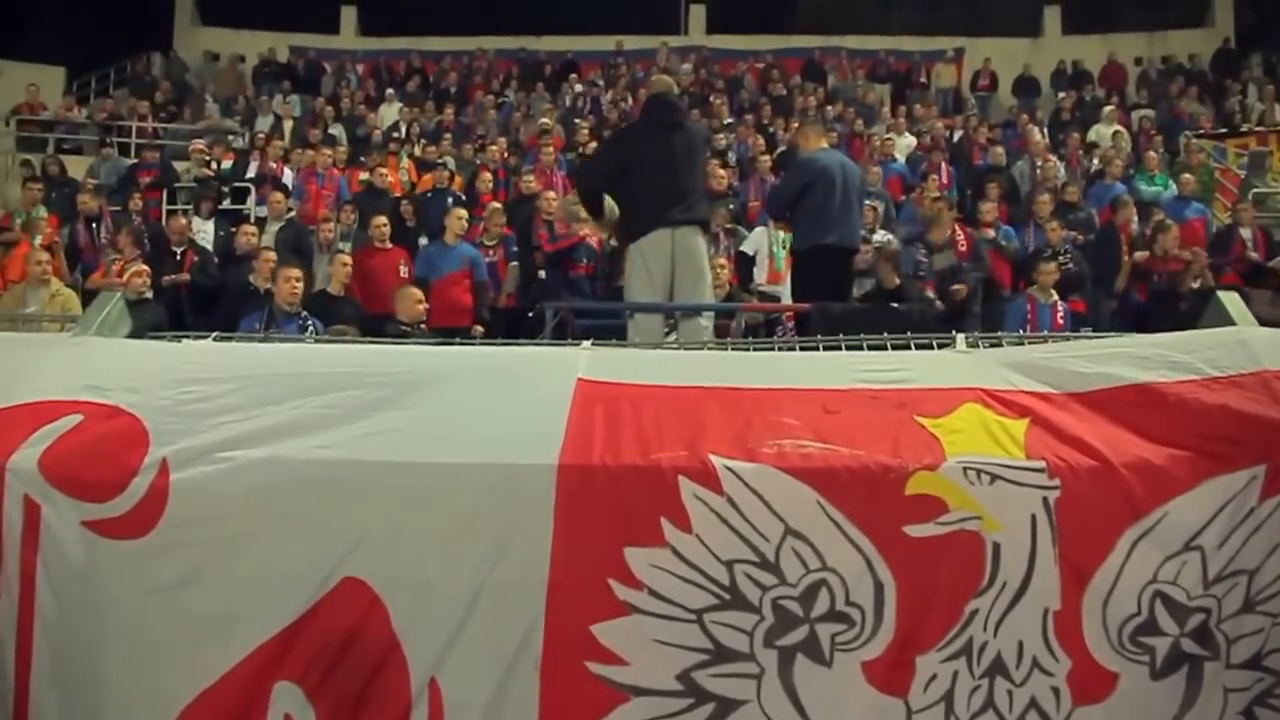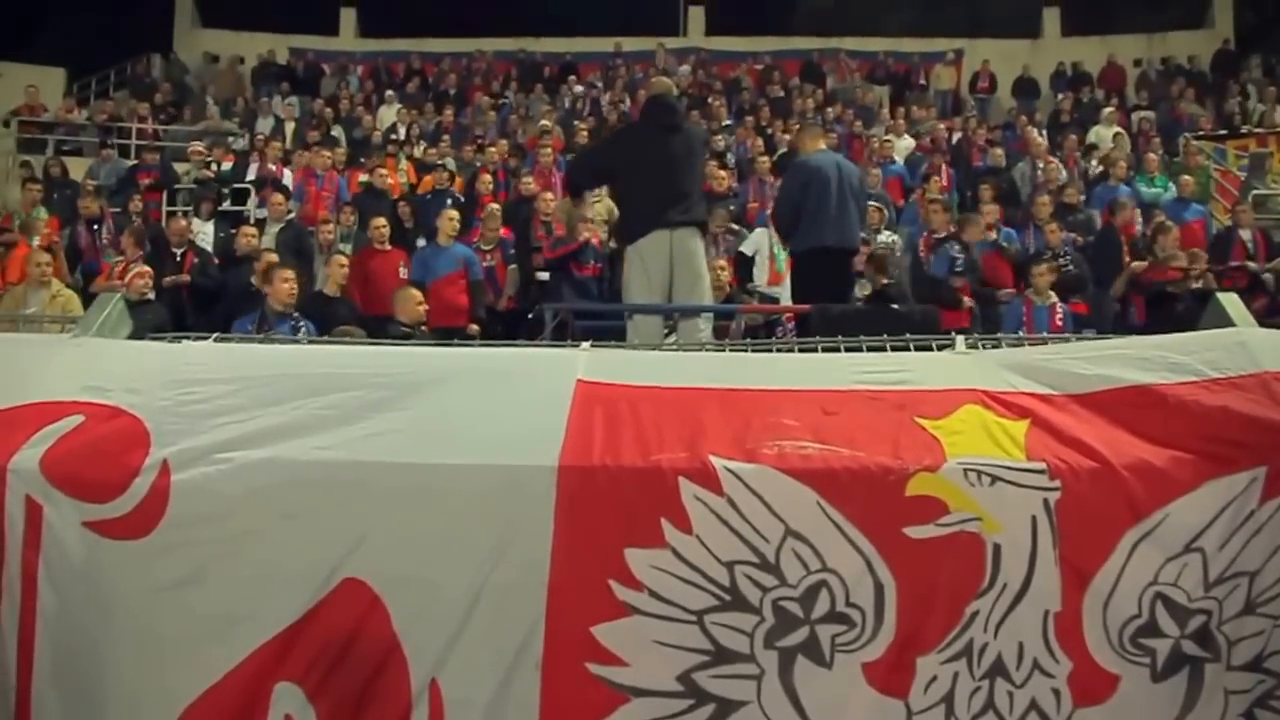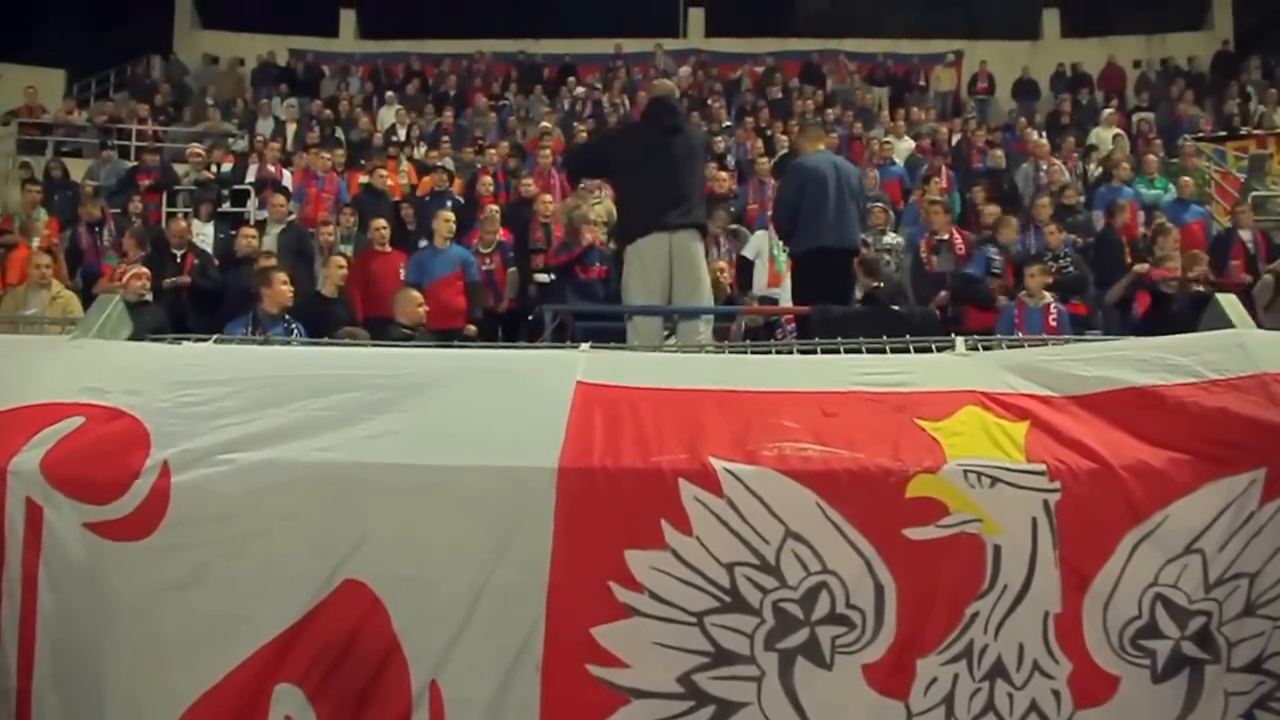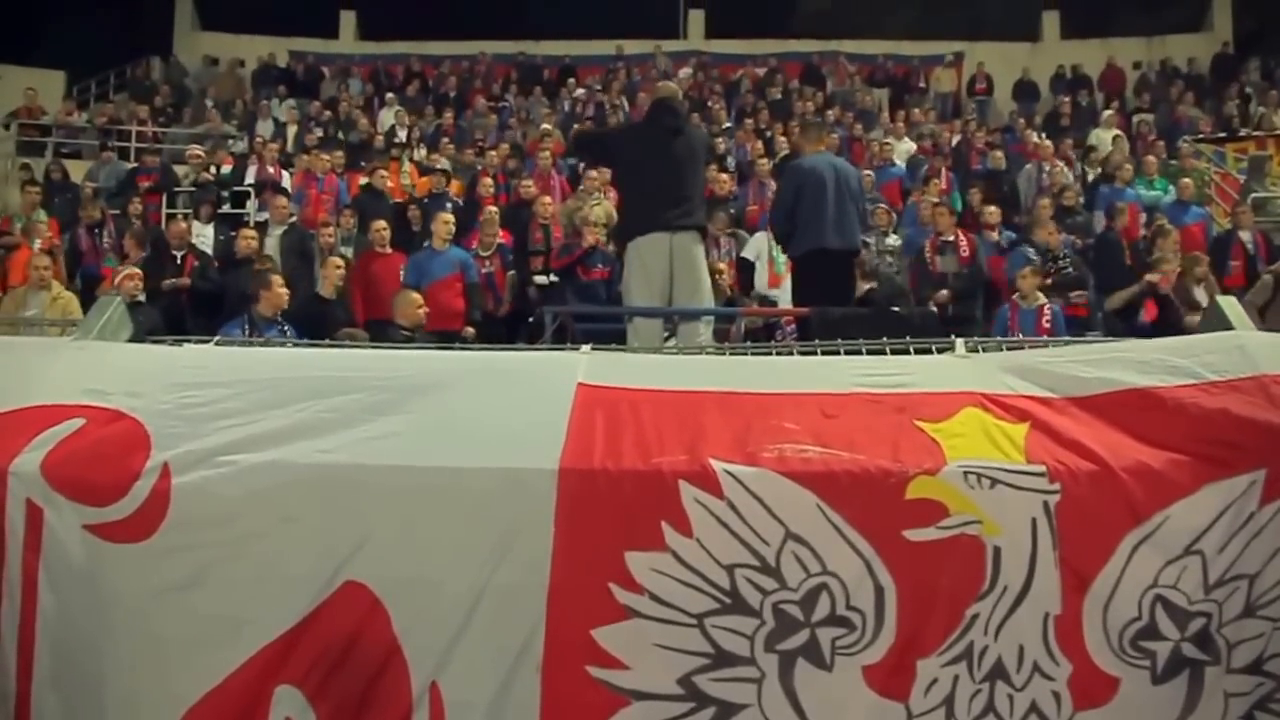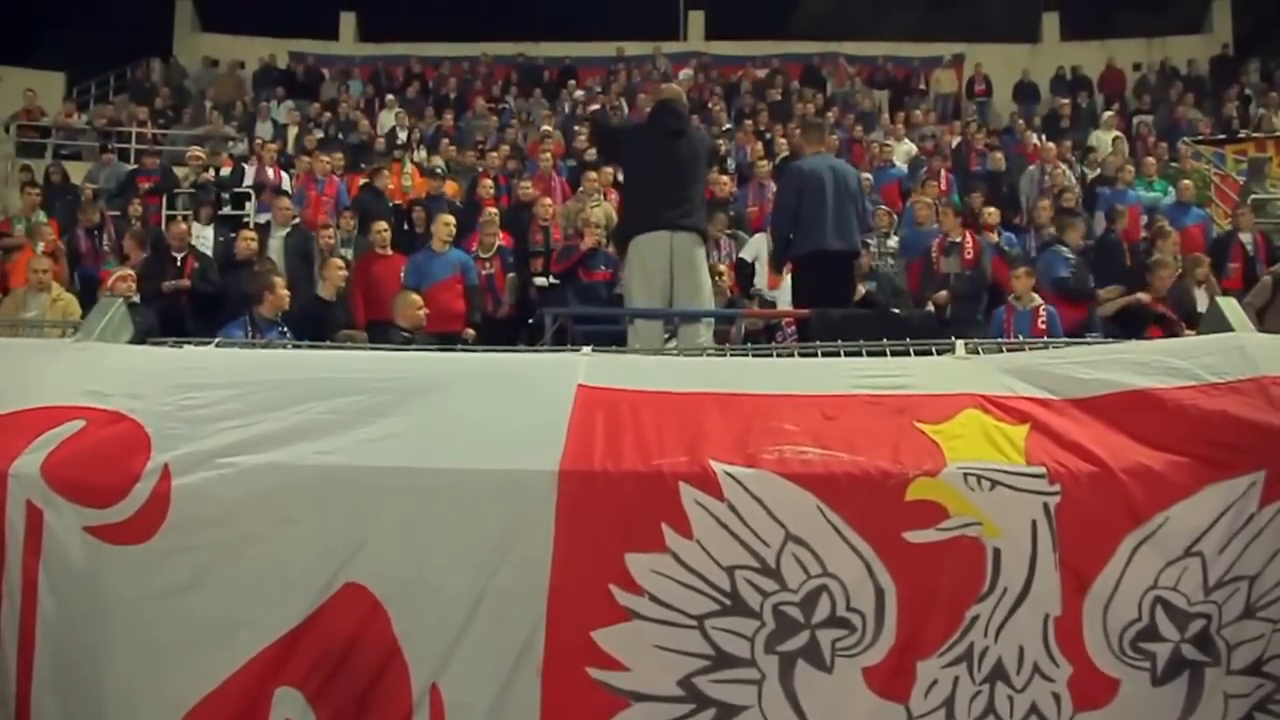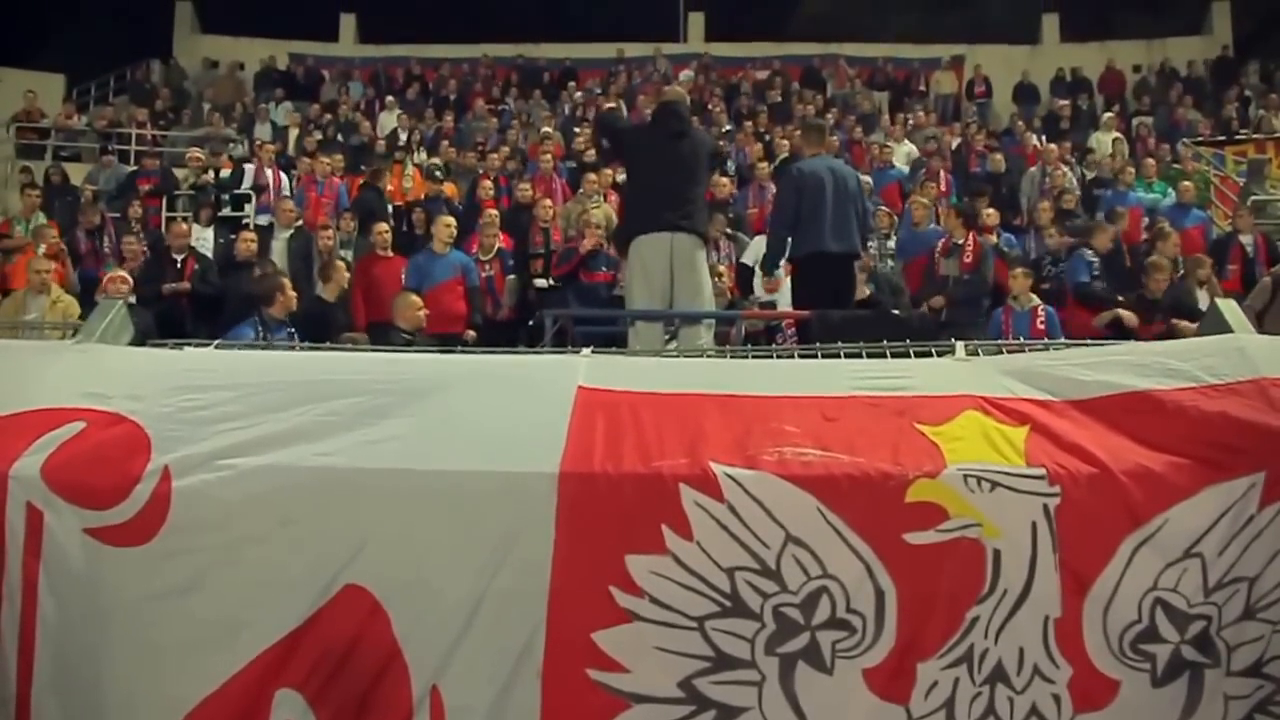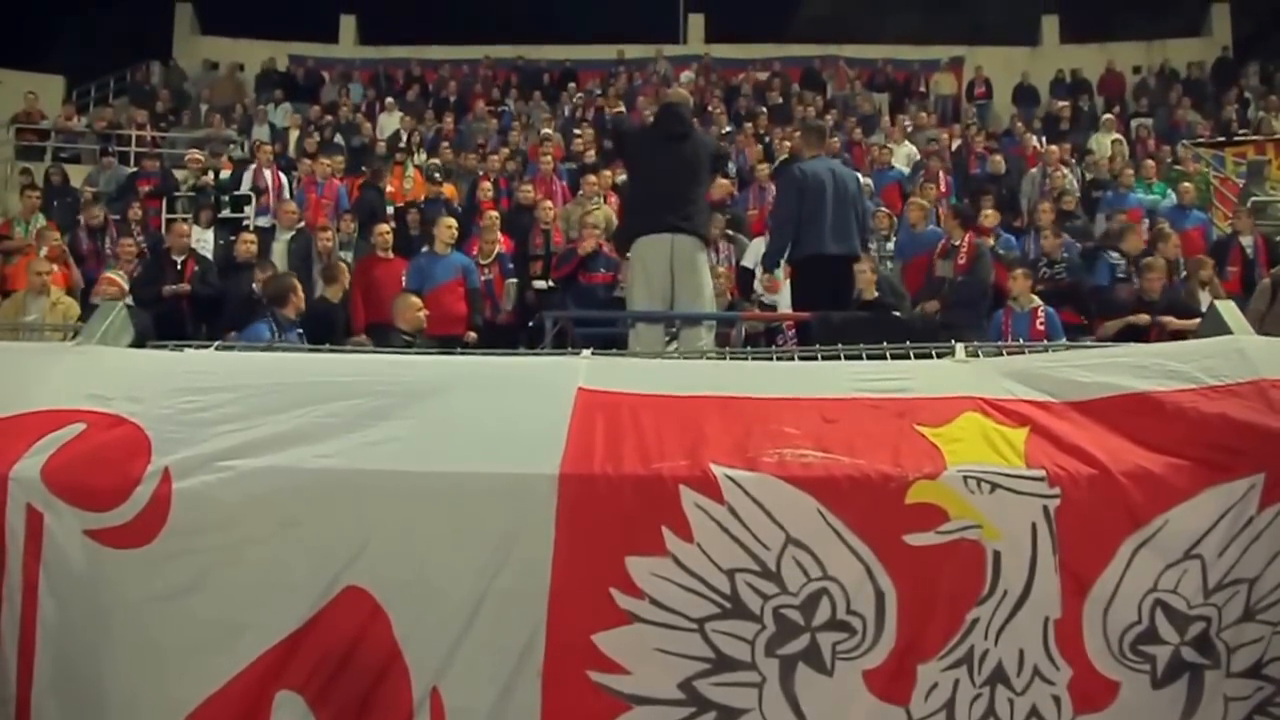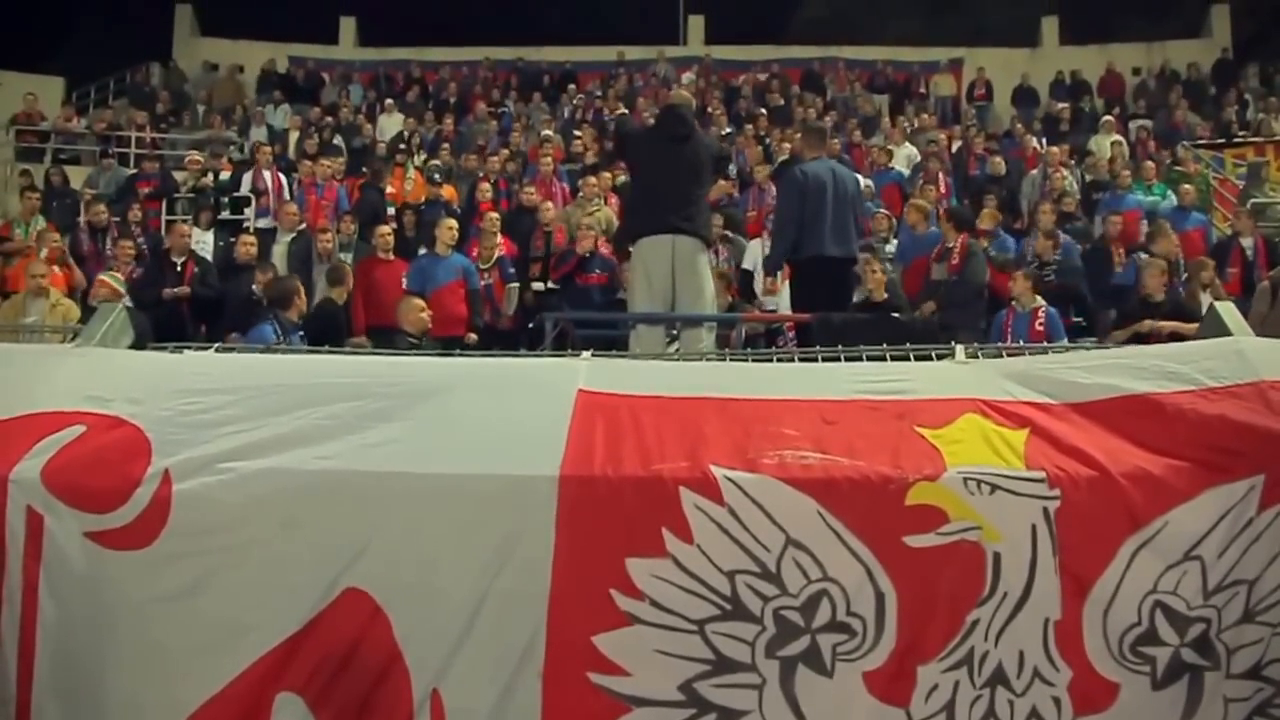
dt=0.2s
person 1, frame 1
left shoulder: (628, 136)
right shoulder: (697, 133)
left elbow: (590, 177)
left wrist: (598, 213)
left hip: (646, 229)
right hip: (690, 228)
left knee: (645, 311)
right knee: (696, 310)
person 1, frame 2
left shoulder: (626, 137)
right shoulder: (695, 136)
left elbow: (580, 171)
left wrist: (578, 194)
left hip: (643, 230)
right hip: (687, 230)
left knee: (643, 312)
right knee: (695, 311)
person 1, frame 3
left shoulder: (625, 138)
right shoulder: (697, 137)
left elbow: (576, 160)
left hip: (643, 232)
right hip: (687, 231)
left knee: (643, 313)
right knee: (695, 312)
person 1, frame 4
left shoulder: (628, 137)
right shoulder: (699, 139)
left elbow: (582, 143)
left wrist: (581, 138)
left hip: (644, 233)
right hip: (687, 232)
left knee: (644, 314)
right knee: (695, 313)
person 1, frame 5
left shoulder: (633, 136)
right shoulder: (701, 141)
left elbow: (602, 129)
left wrist: (595, 113)
left hip: (645, 233)
right hip: (688, 233)
right knee: (696, 313)
person 1, frame 6
left shoulder: (635, 137)
right shoulder: (704, 142)
left elbow: (609, 124)
right elbow: (713, 166)
left wrist: (608, 110)
left hip: (646, 234)
right hip: (689, 234)
left knee: (645, 314)
right knee: (696, 314)
person 1, frame 7
left shoulder: (638, 139)
right shoulder: (706, 144)
left elbow: (618, 129)
right elbow: (720, 163)
left wrist: (617, 116)
left hip: (648, 236)
right hip: (690, 236)
left knee: (646, 314)
right knee: (696, 314)
person 1, frame 8
left shoulder: (639, 140)
right shoulder: (708, 146)
left elbow: (622, 130)
right elbow: (723, 165)
left wrist: (622, 116)
left hip: (650, 236)
right hip: (692, 236)
left knee: (647, 314)
right knee: (698, 314)
person 2, frame 1
left shoulder: (807, 163)
right shoulder: (852, 167)
left elbow: (775, 203)
right elbow: (858, 208)
left wrist: (788, 219)
left hip: (813, 249)
right hip: (846, 247)
left knee: (810, 318)
person 2, frame 2
left shoulder: (803, 165)
right shoulder: (852, 169)
left elbow: (782, 212)
right elbow: (861, 211)
left wrist: (789, 236)
left hip: (812, 251)
right hip: (846, 249)
left knee: (810, 319)
person 2, frame 3
left shoulder: (800, 167)
right shoulder: (851, 169)
left elbow: (782, 214)
right elbow: (860, 211)
left wrist: (793, 240)
left hip: (811, 252)
right hip: (846, 251)
left knee: (810, 321)
person 2, frame 4
left shoulder: (798, 168)
right shoulder: (850, 170)
left elbow: (779, 217)
right elbow: (862, 214)
left wrist: (790, 244)
left hip: (811, 255)
right hip: (846, 253)
left knee: (810, 322)
person 2, frame 5
left shoulder: (797, 171)
right shoulder: (850, 171)
left elbow: (781, 221)
right elbow: (864, 218)
left wrist: (779, 260)
left hip: (811, 257)
right hip: (845, 256)
left knee: (810, 324)
person 2, frame 6
left shoulder: (797, 172)
right shoulder: (850, 173)
left elbow: (781, 223)
right elbow: (865, 220)
left wrist: (769, 265)
left hip: (810, 259)
right hip: (845, 258)
left knee: (810, 327)
person 2, frame 7
left shoulder: (797, 173)
right shoulder: (850, 175)
left elbow: (783, 222)
right elbow: (864, 221)
left wrist: (770, 263)
left hip: (810, 261)
right hip: (844, 260)
left knee: (810, 328)
person 2, frame 8
left shoulder: (797, 175)
right shoulder: (850, 176)
left elbow: (785, 224)
right elbow: (860, 220)
left wrist: (772, 266)
left hip: (810, 262)
right hip: (844, 261)
left knee: (810, 329)
